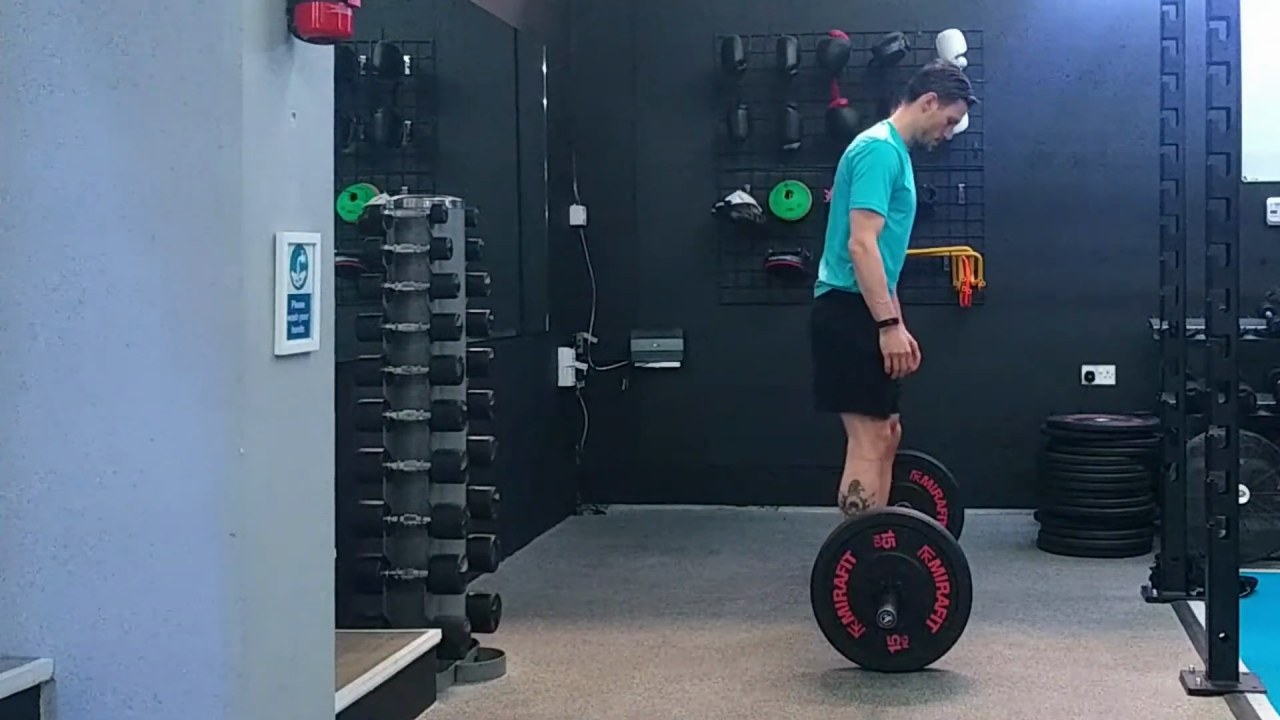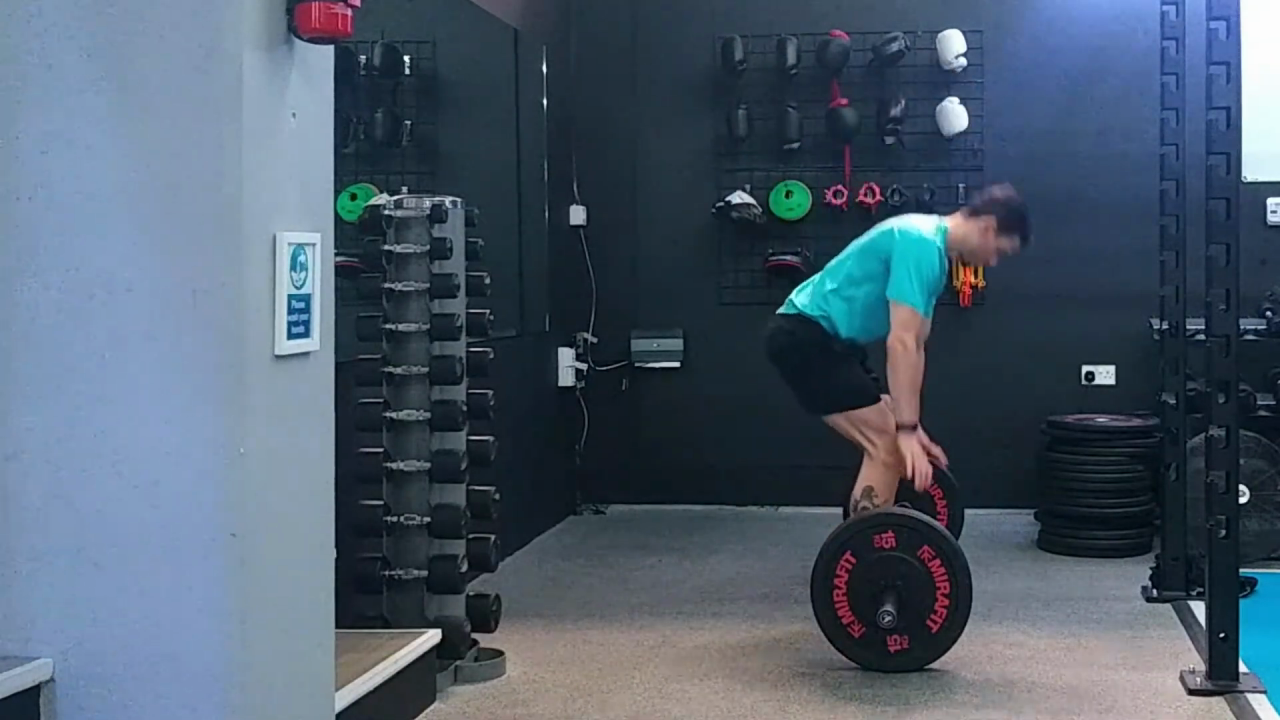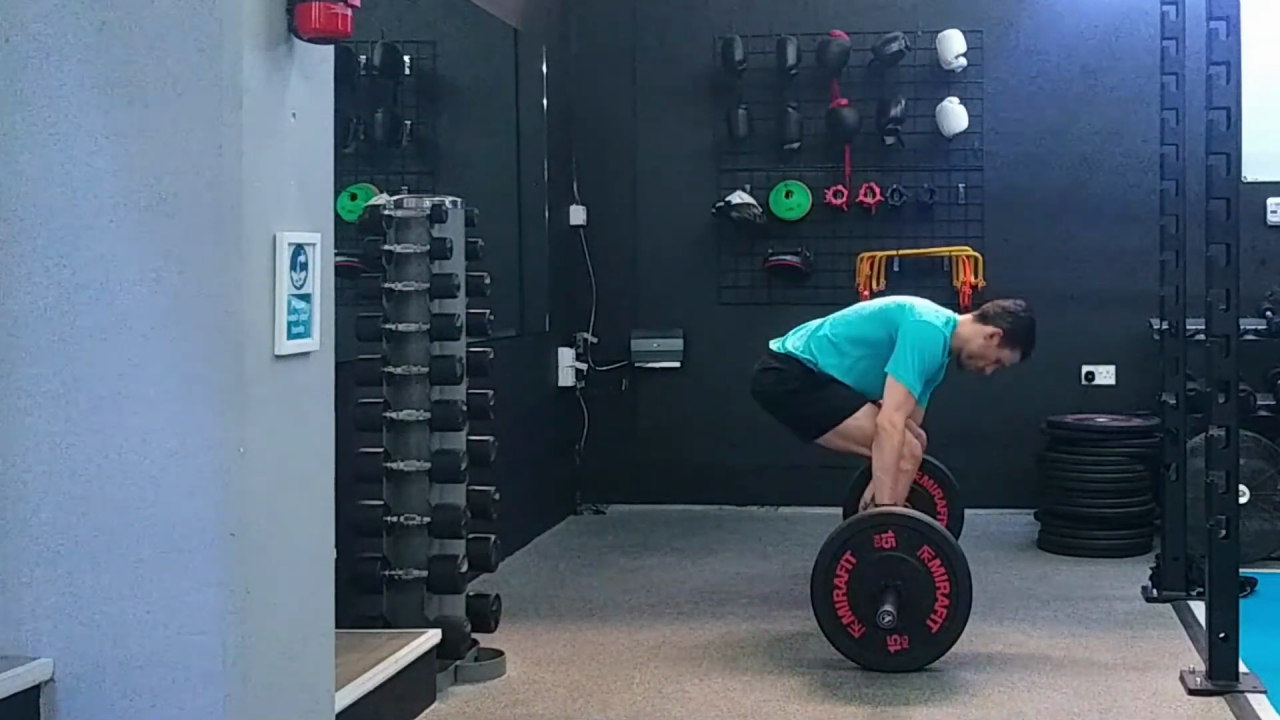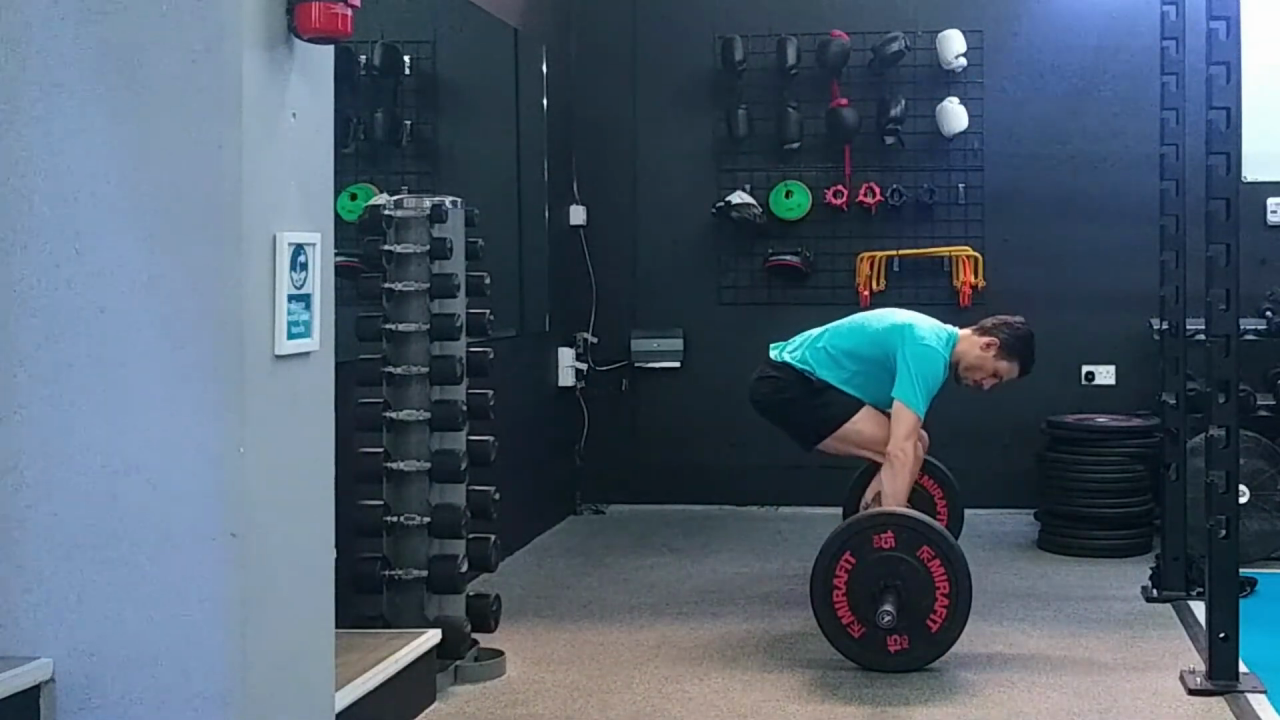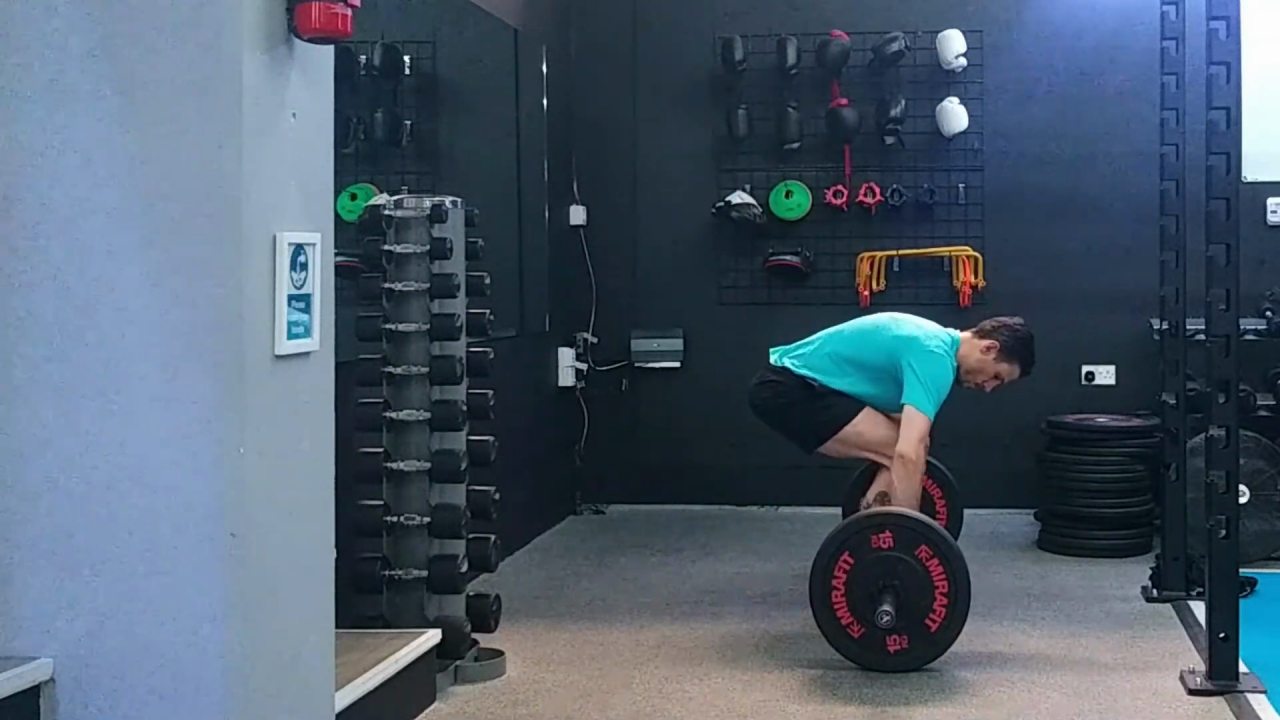
dt=0.4s
person 1, frame 1
left shoulder: (891, 151)
right shoulder: (879, 149)
right elbow: (862, 245)
left wrist: (898, 325)
right wrist: (890, 325)
left hip: (854, 309)
right hip: (848, 310)
left knee: (885, 434)
right knee: (871, 440)
person 1, frame 2
left shoulder: (932, 248)
right shoulder: (922, 245)
left elbow: (914, 347)
right elbow: (902, 343)
left wrist: (914, 427)
right wrist: (908, 428)
left hip: (821, 337)
right hip: (804, 336)
left knee: (890, 444)
right knee: (885, 445)
person 1, frame 3
left shoulder: (936, 341)
right shoulder: (929, 333)
left elbow: (904, 425)
right elbow: (889, 424)
left wrist: (890, 507)
left hip: (804, 373)
right hip: (788, 374)
left knee: (913, 444)
right knee: (903, 453)
person 1, frame 4
left shoulder: (934, 340)
right shoulder: (928, 353)
left elbow: (904, 440)
right elbow: (898, 450)
left hip: (797, 378)
right hip: (786, 382)
left knee: (915, 443)
right knee: (906, 449)
person 1, frame 5
left shoulder: (936, 342)
right shoulder: (936, 359)
left elbow: (908, 444)
right elbow: (907, 455)
left hip: (796, 383)
right hip: (786, 388)
left knee: (911, 443)
right knee: (909, 449)
